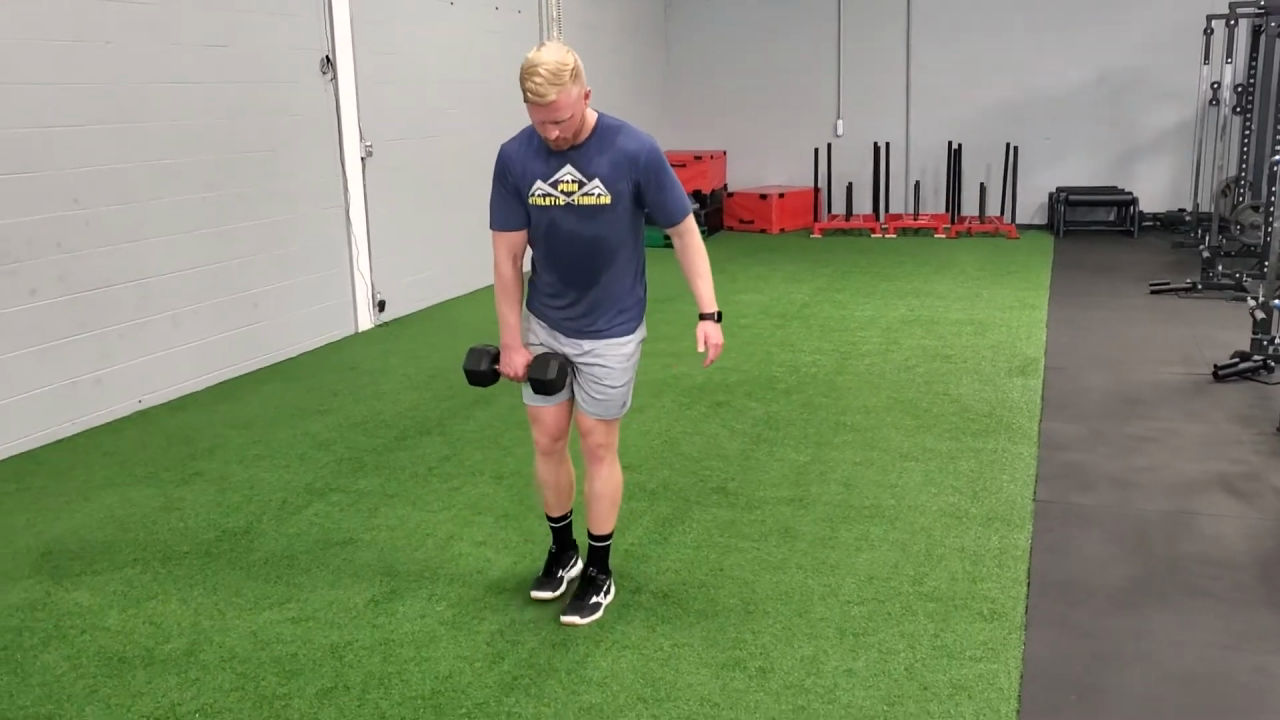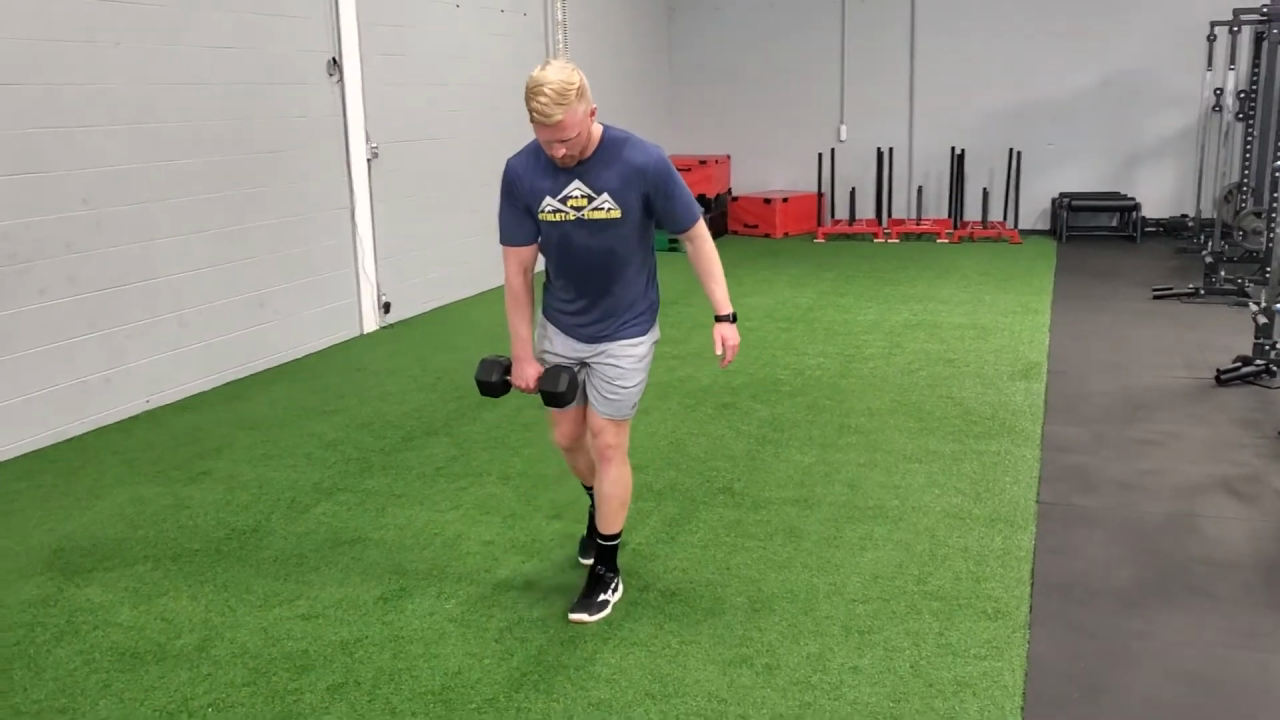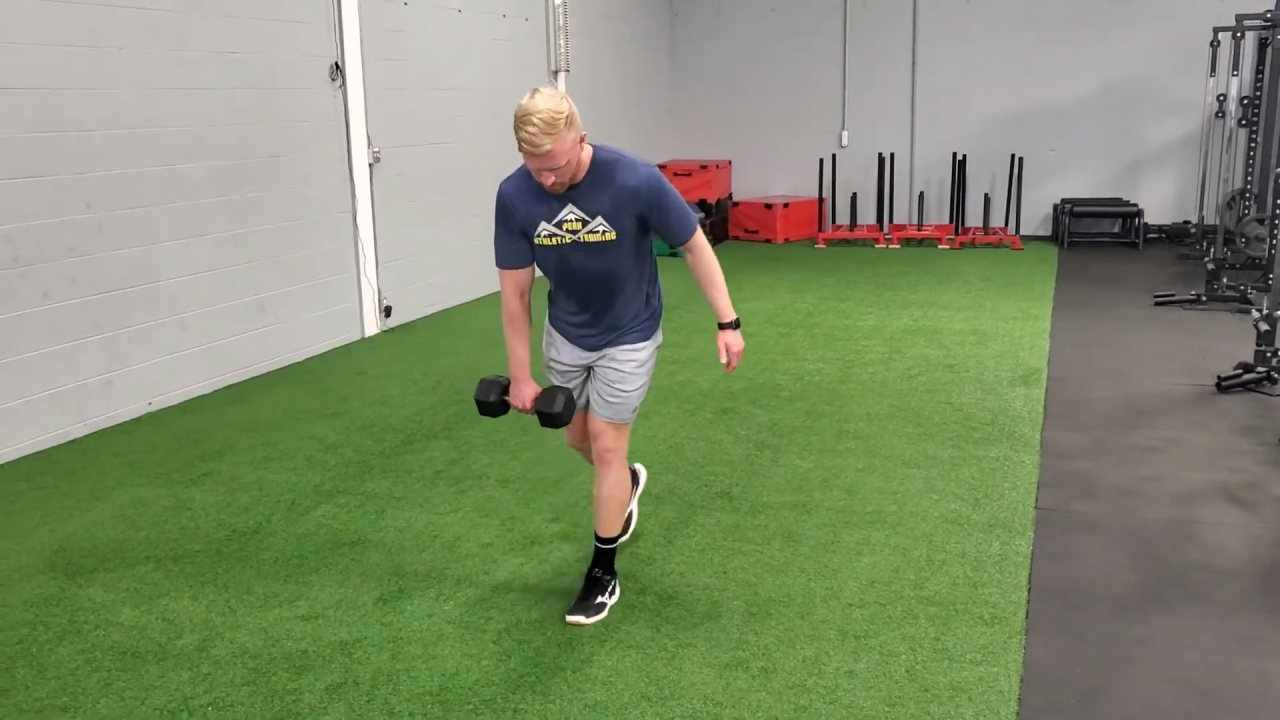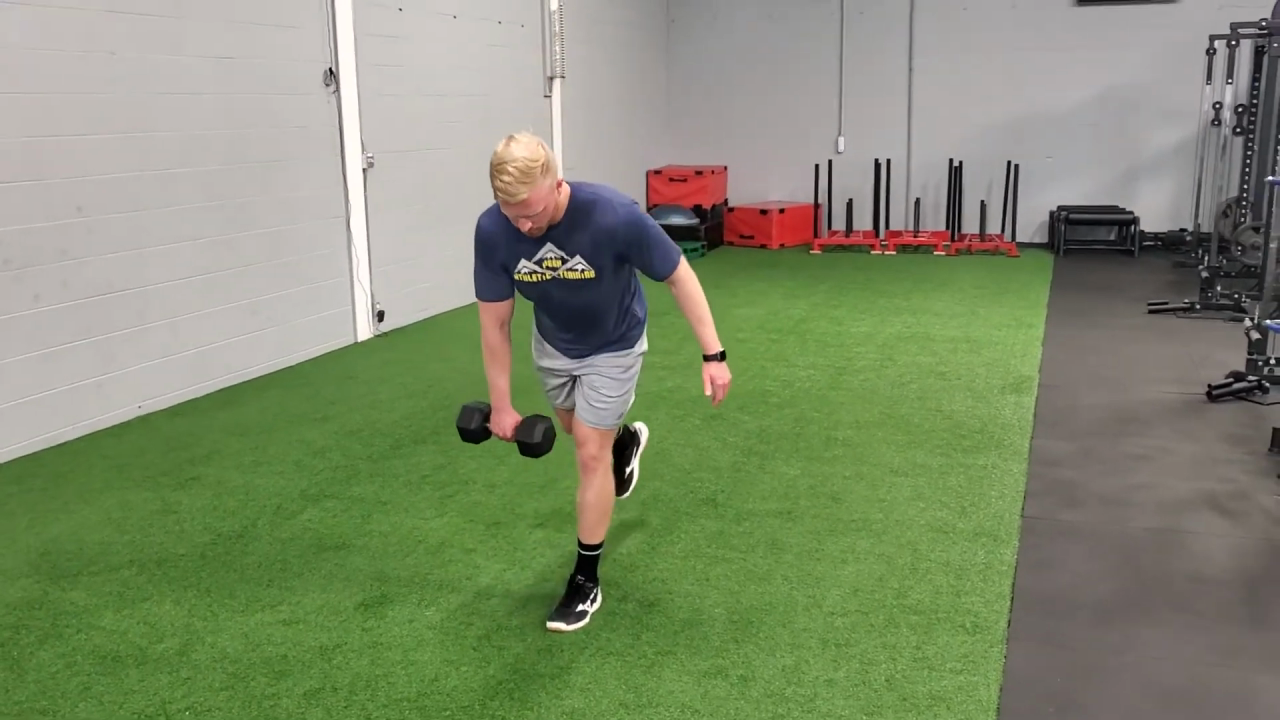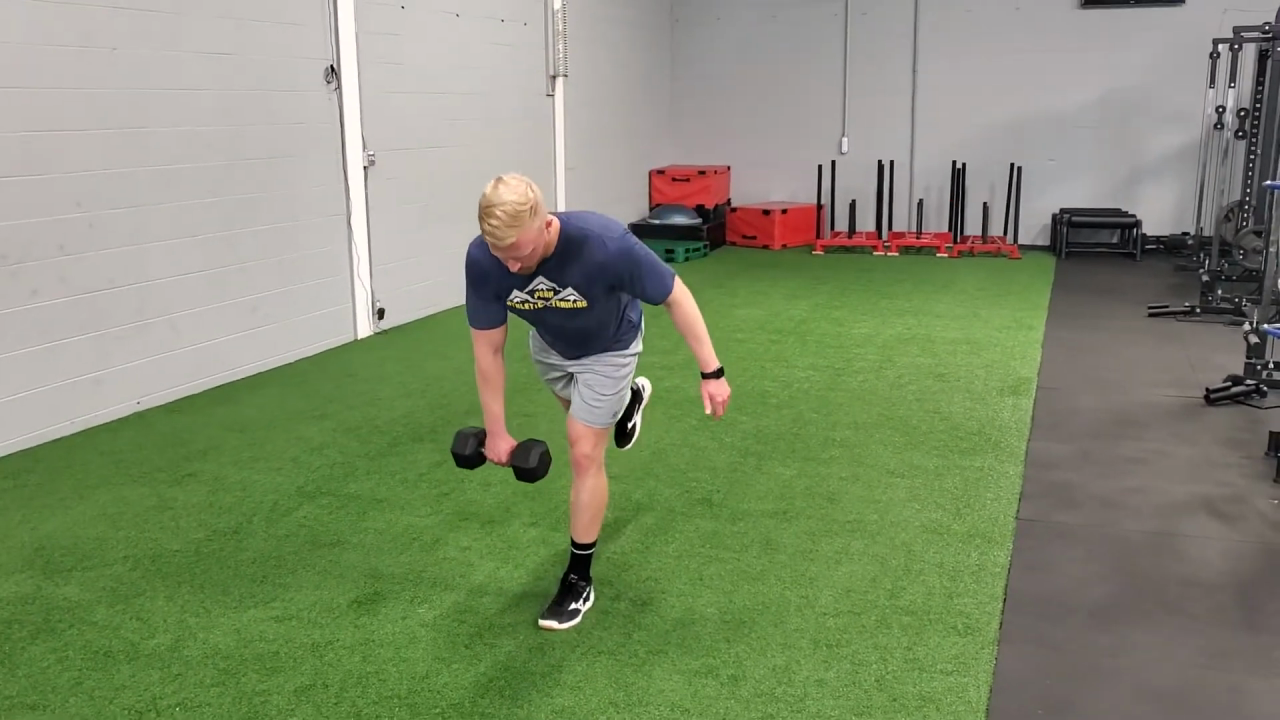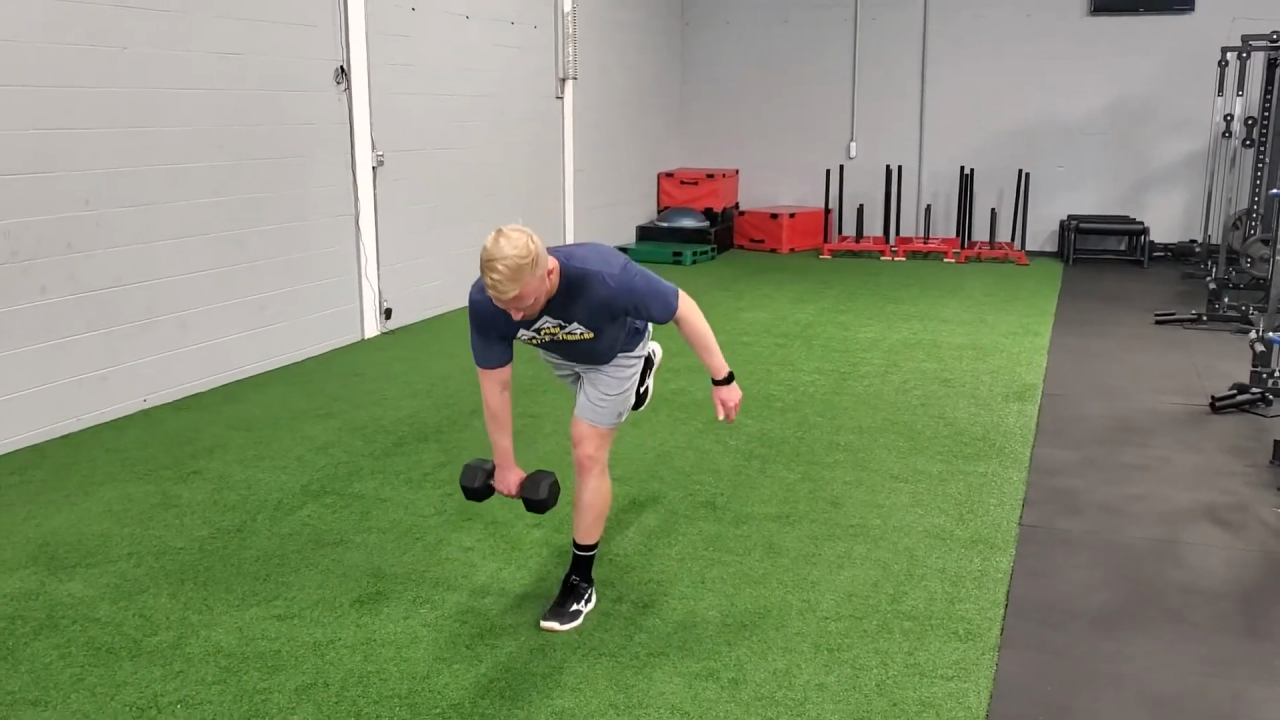
dt=0.4s
person 1, frame 1
left shoulder: (635, 152)
right shoulder: (514, 158)
left elbow: (683, 232)
right elbow: (507, 256)
left wrist: (708, 313)
right wrist: (511, 342)
left hip: (610, 329)
right hip: (544, 324)
left knee: (598, 445)
right knee: (546, 439)
left ankle: (598, 571)
right ankle: (561, 550)
person 1, frame 2
left shoulder: (643, 163)
right shoulder: (521, 172)
left elbow: (694, 235)
right elbow: (518, 270)
left wrist: (723, 315)
right wrist: (523, 354)
left hip: (624, 331)
right hip: (559, 327)
left knee: (607, 444)
right knee: (568, 439)
left ankle: (606, 571)
right ankle: (601, 504)
person 1, frame 3
left shoulder: (636, 181)
right shoulder: (514, 195)
left elbow: (693, 244)
right elbow: (514, 291)
left wrist: (727, 321)
right wrist: (520, 375)
left hip: (627, 335)
right hip: (565, 334)
left knee: (606, 446)
right knee: (579, 439)
left ankle: (603, 574)
right ankle: (628, 482)
person 1, frame 4
left shoulder: (615, 216)
right shoulder: (492, 230)
left elbow: (678, 275)
right elbow: (495, 323)
left wrist: (713, 354)
right wrist: (501, 404)
left hip: (611, 345)
right hip: (552, 343)
left knee: (590, 454)
right knee: (574, 430)
left ankle: (586, 580)
right ankle: (625, 437)
person 1, frame 5
left shoulder: (605, 244)
right shoulder: (481, 259)
left elbow: (675, 295)
right elbow: (488, 349)
left wrist: (710, 370)
right wrist: (495, 430)
left hip: (606, 347)
right hip: (549, 344)
left knee: (583, 452)
right knee: (577, 416)
left ankle: (579, 579)
right ankle: (627, 397)
person 1, frame 6
left shoulder: (605, 277)
right shoulder: (485, 300)
left elbow: (681, 308)
right elbow: (496, 385)
left wrist: (722, 378)
right wrist: (505, 463)
left hip: (612, 349)
right hip: (559, 351)
left knee: (587, 453)
left ankle: (580, 580)
right ankle: (642, 367)
